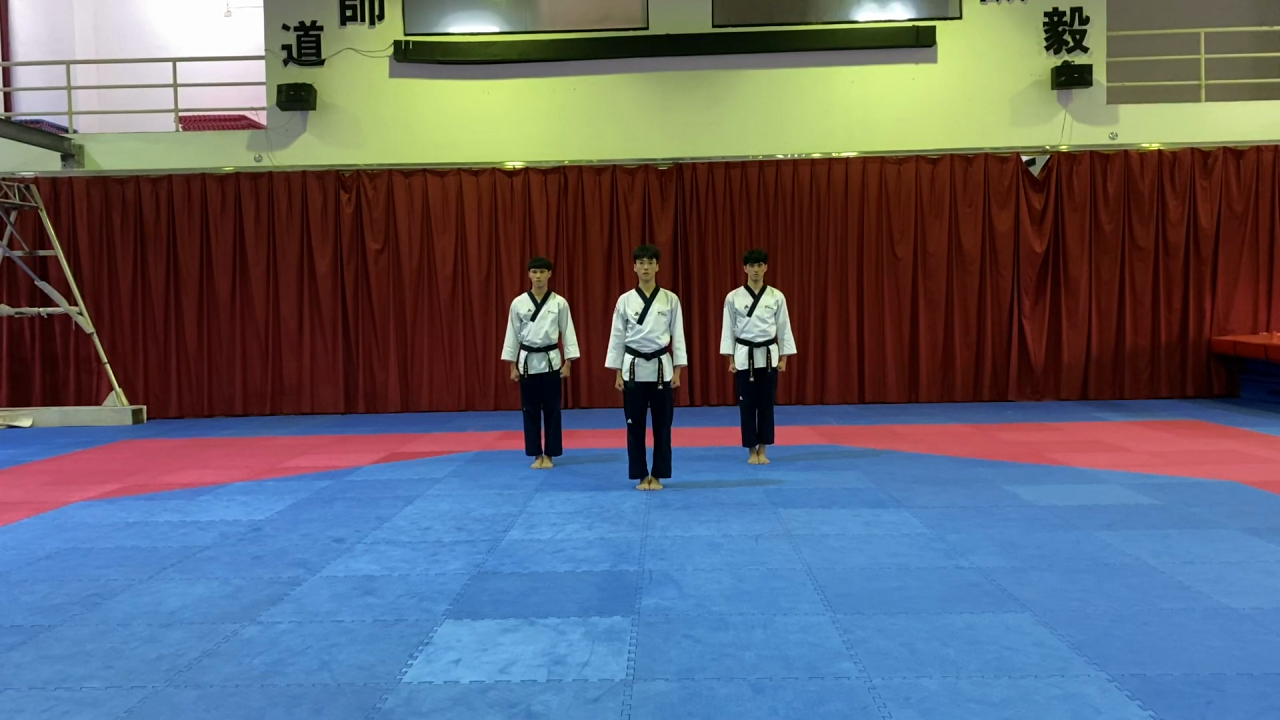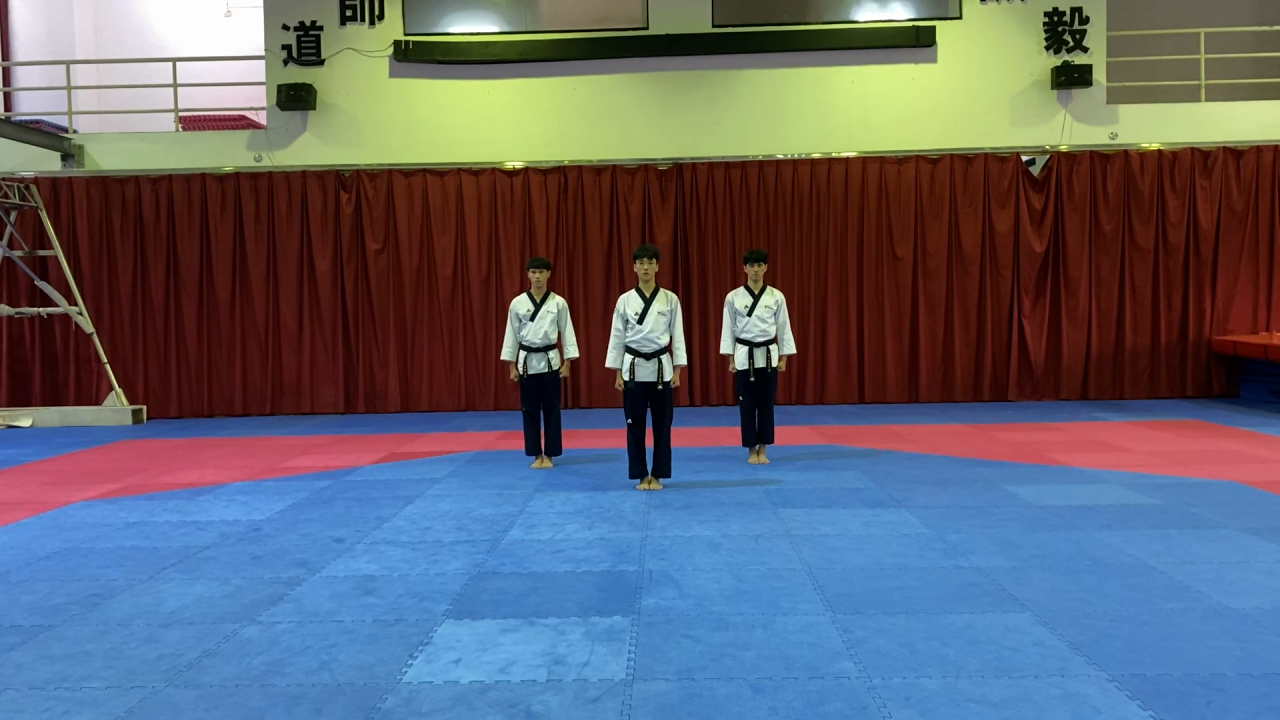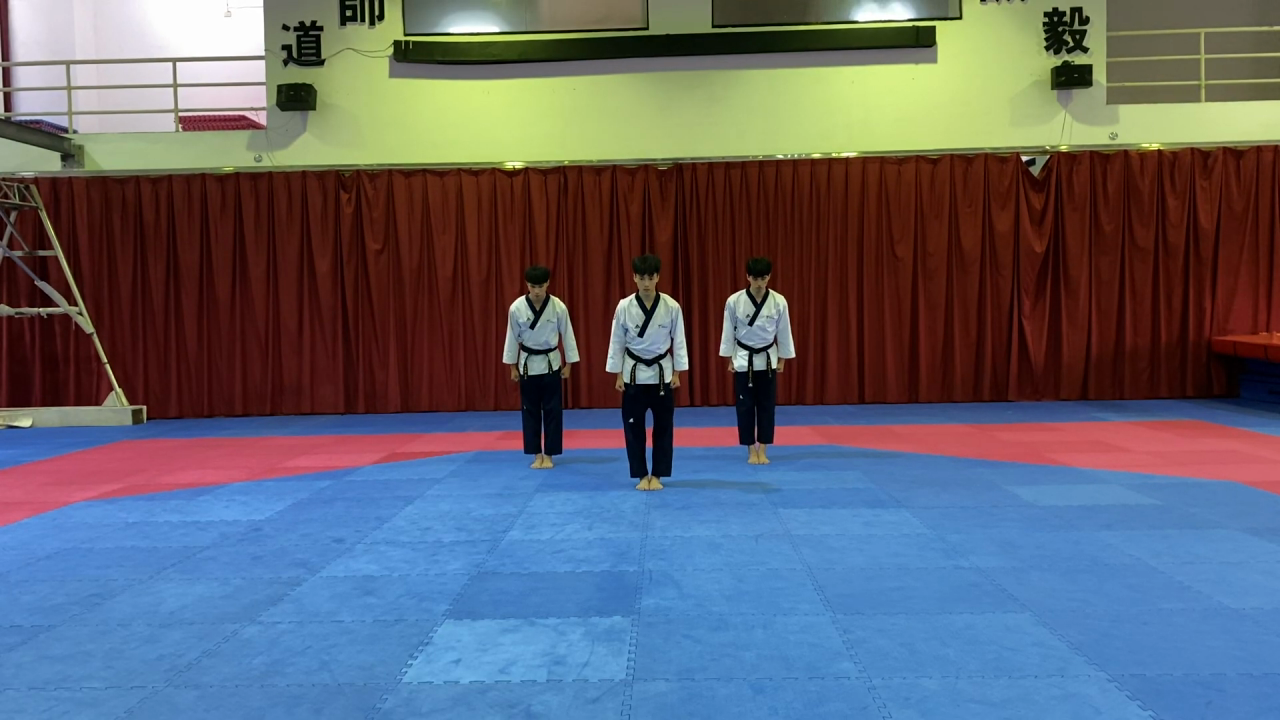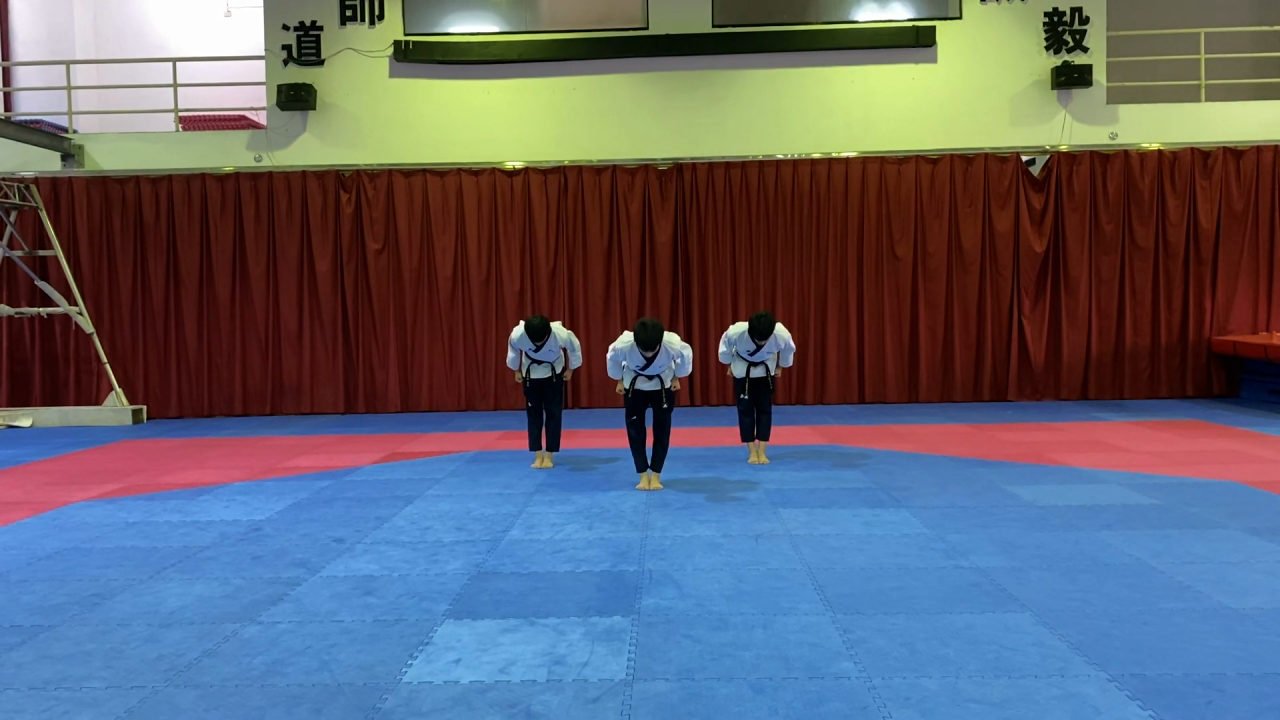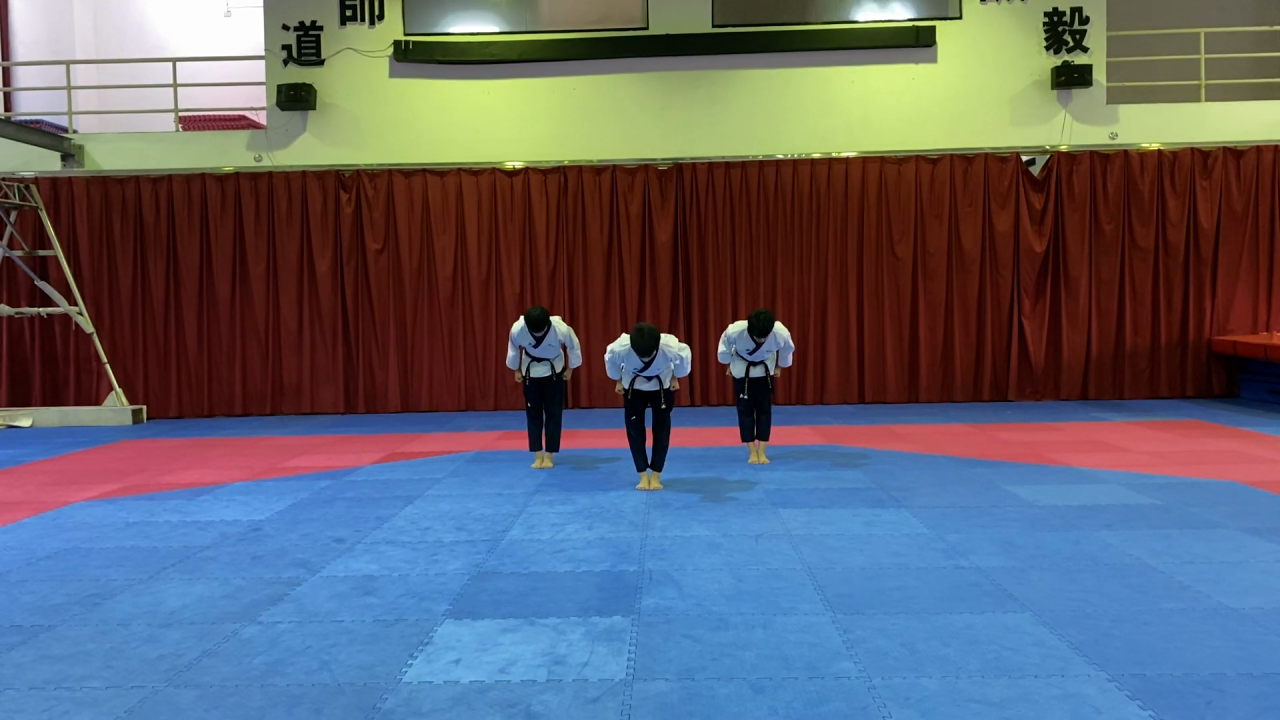
dt=1s
person 1, frame 1
left shoulder: (670, 299)
right shoulder: (625, 300)
left elbow: (677, 335)
right elbow: (617, 337)
left wrist: (677, 371)
right wrist: (618, 374)
left hip: (661, 367)
right hip: (633, 368)
left knee: (662, 425)
right knee: (635, 425)
left ankle: (657, 475)
right ankle: (642, 475)
person 1, frame 2
left shoulder: (670, 299)
right shoulder: (625, 300)
left elbow: (677, 335)
right elbow: (617, 337)
left wrist: (677, 371)
right wrist: (618, 373)
left hip: (661, 367)
right hip: (633, 368)
left knee: (662, 424)
right knee: (635, 425)
left ankle: (657, 475)
right ankle: (642, 475)
person 1, frame 3
left shoulder: (671, 306)
right shoulder: (624, 307)
left elbow: (679, 340)
right elbow: (617, 342)
left wrist: (677, 373)
right wrist: (618, 375)
left hip: (661, 371)
right hip: (634, 371)
left knee: (663, 425)
right knee: (634, 425)
left ankle: (656, 475)
right ankle: (642, 475)
person 1, frame 4
left shoulder: (673, 344)
right shoulder: (623, 344)
left elbow: (687, 356)
right elbow: (612, 358)
left wrist: (676, 378)
right wrist: (619, 380)
left hip: (662, 382)
right hip: (635, 383)
left knee: (662, 427)
right knee: (635, 427)
left ankle: (655, 474)
right ankle: (643, 475)
person 1, frame 5
left shoulder: (671, 347)
right shoulder: (621, 348)
left elbow: (685, 355)
right elbow: (610, 358)
left wrist: (675, 378)
right wrist: (618, 381)
left hip: (662, 384)
right hip: (634, 385)
left knee: (661, 427)
right knee: (634, 427)
left ankle: (656, 475)
right ankle: (643, 475)
person 2, frame 1
left shoulder: (776, 296)
right shoulder: (733, 297)
left elbow: (784, 327)
right elbow: (728, 329)
left wrist: (784, 358)
right wrist: (730, 360)
left hip: (768, 355)
right hip: (744, 355)
left knee: (766, 404)
right knee: (747, 404)
left ankle: (763, 450)
right ankle: (752, 450)
person 2, frame 2
left shoulder: (776, 296)
right shoulder: (733, 297)
left elbow: (783, 328)
right elbow: (728, 329)
left wrist: (783, 358)
right wrist: (730, 359)
left hip: (768, 355)
right hip: (744, 356)
left knee: (766, 404)
right knee: (747, 404)
left ankle: (763, 450)
right ankle: (752, 450)
person 2, frame 3
left shoulder: (779, 301)
right shoulder: (734, 301)
left elbow: (784, 332)
right elbow: (728, 332)
left wrist: (782, 360)
right wrist: (730, 359)
left hip: (767, 358)
right hip: (743, 359)
left knee: (767, 406)
right knee: (745, 406)
left ankle: (762, 450)
right ankle: (752, 450)
person 2, frame 4
left shoulder: (782, 335)
right shoulder: (735, 332)
left elbow: (789, 350)
right elbow: (725, 346)
left wrist: (780, 367)
right wrist: (730, 365)
left hip: (766, 369)
right hip: (742, 368)
left knee: (764, 408)
right knee: (745, 408)
left ankle: (762, 451)
right ankle: (752, 452)
person 2, frame 5
left shoulder: (781, 333)
right shoulder: (735, 331)
left elbow: (787, 350)
right elbow: (725, 346)
left wrist: (779, 367)
right wrist: (729, 365)
left hip: (765, 369)
right hip: (742, 369)
left knee: (764, 408)
right knee: (745, 409)
left ankle: (762, 451)
right ankle: (752, 452)
person 3, frame 1
left shoulder: (559, 302)
right shoulder: (518, 303)
left elbow: (568, 332)
right elbow: (512, 334)
left wrist: (568, 363)
right wrist: (512, 366)
left hip: (551, 360)
right hip: (527, 361)
left knee: (552, 409)
right knee: (530, 410)
left ankle: (549, 454)
right ankle: (537, 454)
person 3, frame 2
left shoulder: (559, 303)
right shoulder: (517, 303)
left elbow: (567, 332)
right elbow: (512, 334)
left wrist: (567, 363)
right wrist: (512, 366)
left hip: (550, 360)
right hip: (527, 361)
left knee: (552, 409)
right knee: (530, 410)
left ankle: (549, 454)
right ankle: (537, 454)
person 3, frame 3
left shoulder: (558, 307)
right shoulder: (516, 308)
left elbow: (567, 336)
right elbow: (512, 337)
left wrist: (568, 364)
right wrist: (512, 366)
left hip: (551, 363)
right hip: (527, 363)
left knee: (552, 410)
right knee: (530, 410)
left ankle: (548, 454)
right ankle: (537, 455)
person 3, frame 4
left shoulder: (561, 334)
right shoulder: (517, 335)
left elbow: (575, 348)
right elbow: (513, 351)
left wrist: (570, 369)
right wrist: (516, 370)
left hip: (554, 370)
right hip: (531, 371)
left knee: (553, 411)
right knee: (533, 411)
left ankle: (549, 455)
right ankle: (538, 455)
person 3, frame 5
left shoulder: (561, 329)
right shoulder: (517, 329)
left elbow: (573, 347)
right elbow: (513, 349)
left wrist: (570, 369)
right wrist: (516, 370)
left hip: (554, 371)
right hip: (531, 370)
left knee: (553, 412)
right knee: (533, 412)
left ankle: (549, 455)
right ankle: (538, 455)
